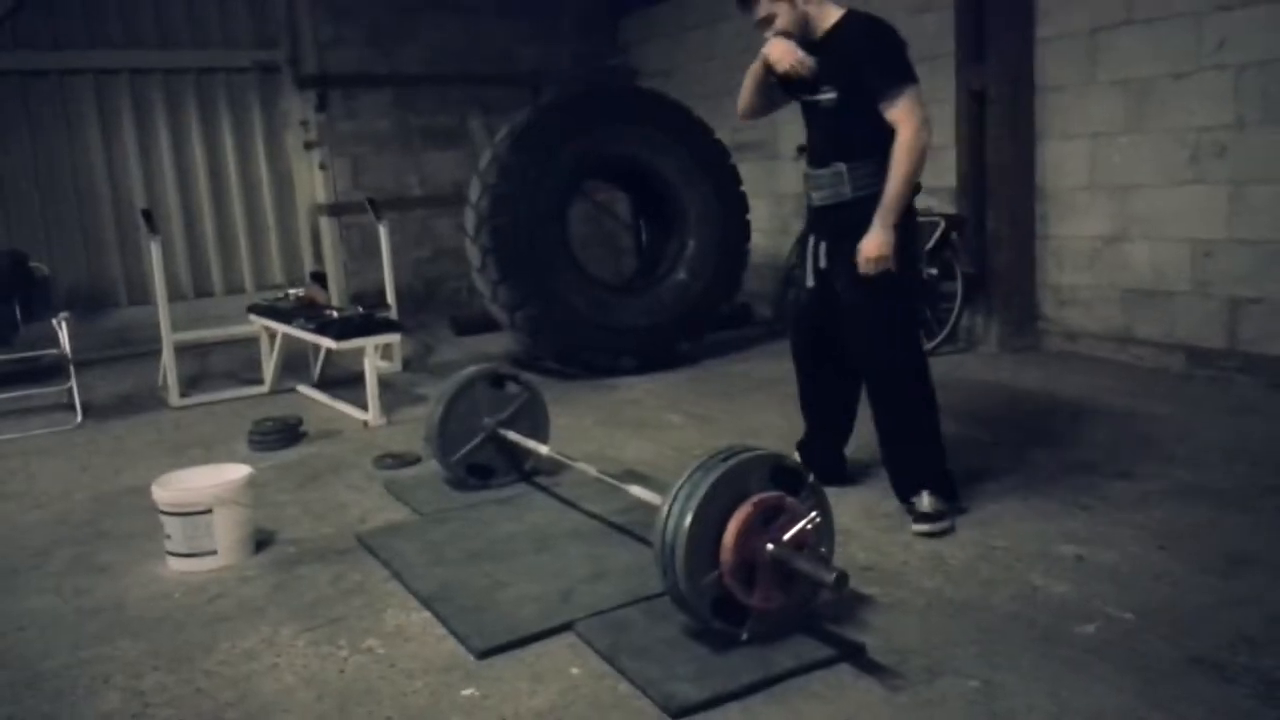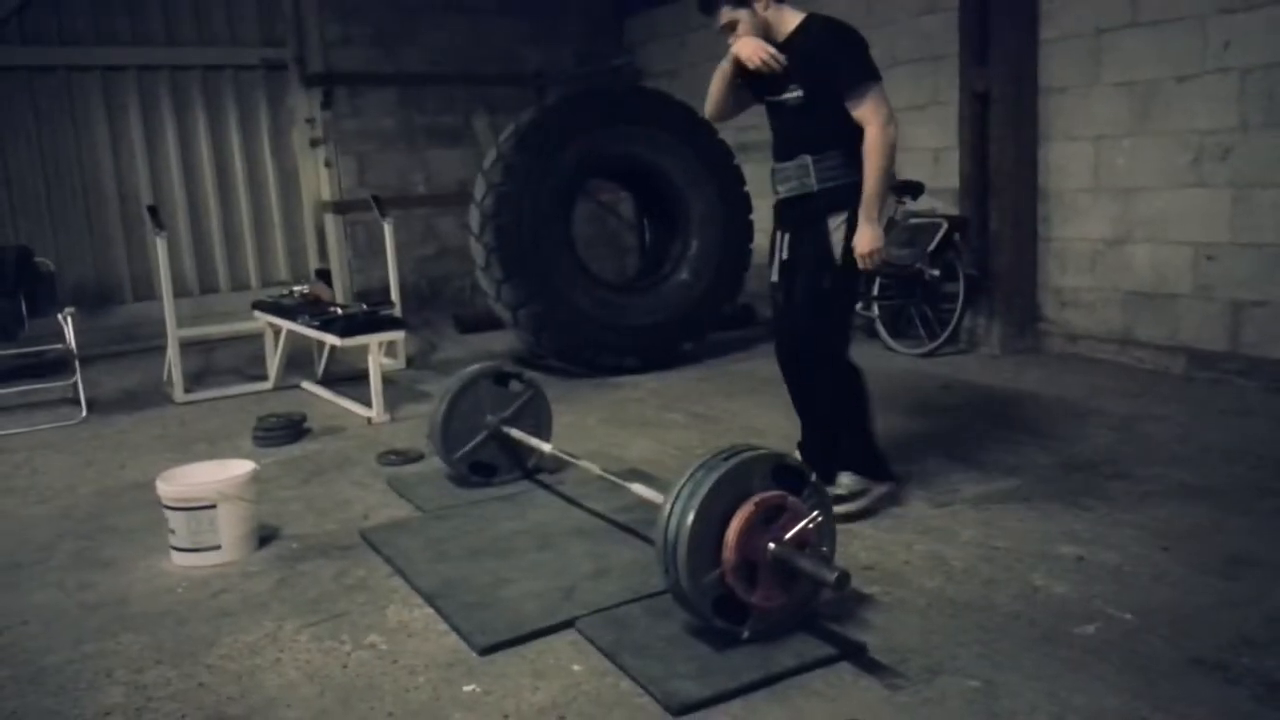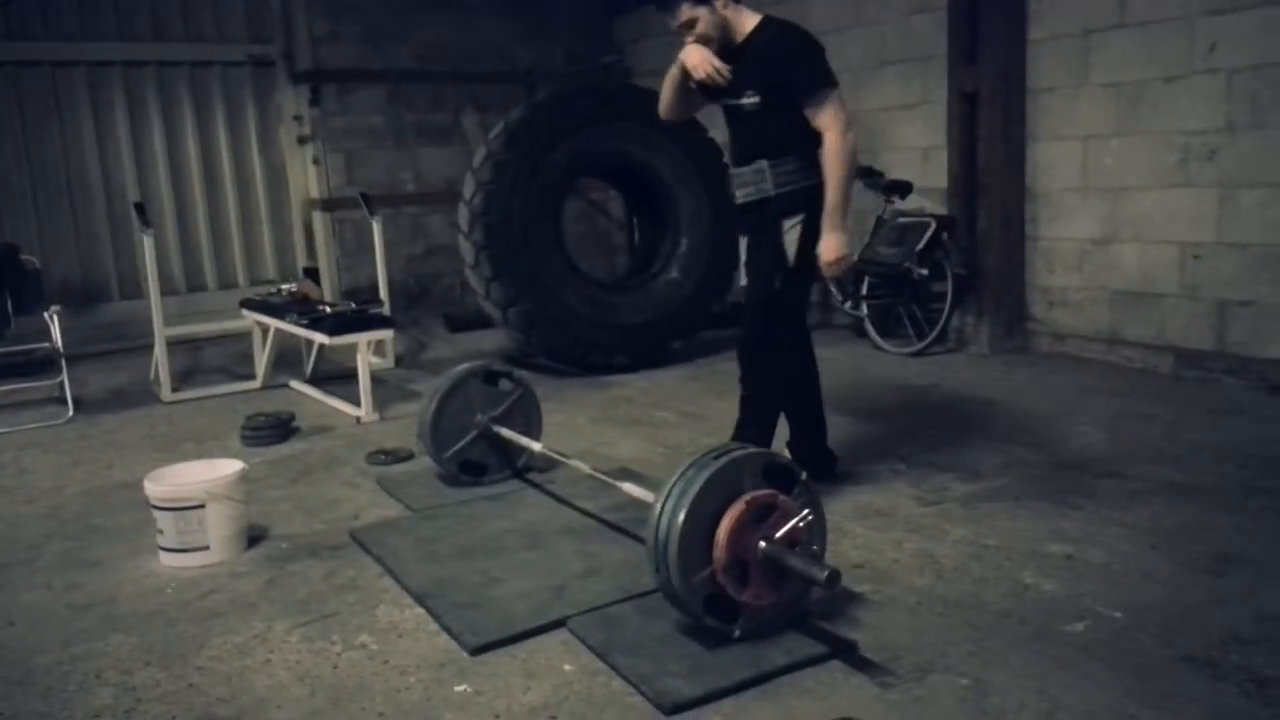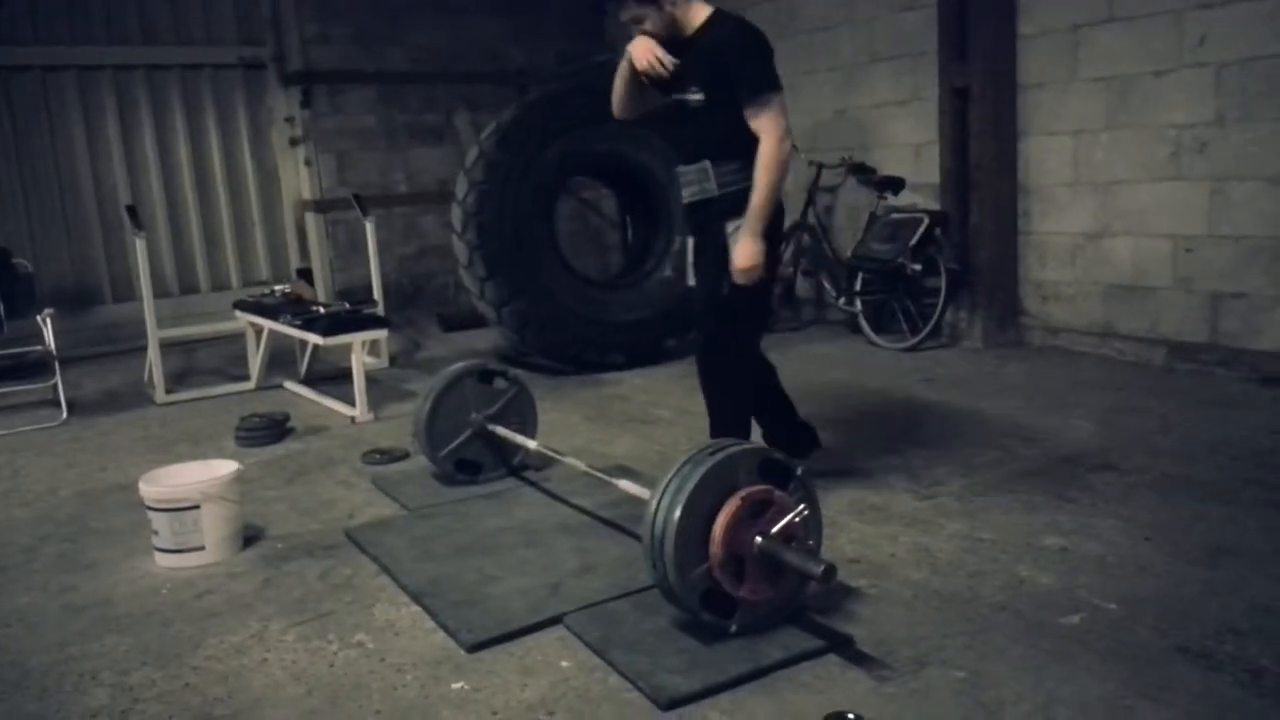
dt=0.3s
person 1, frame 1
right shoulder: (804, 53)
left elbow: (913, 129)
right elbow: (749, 108)
left wrist: (885, 224)
right wrist: (767, 55)
left hip: (869, 226)
right hip: (826, 224)
left knee: (888, 356)
right knee: (813, 346)
left ankle: (928, 489)
right ankle: (820, 458)
person 1, frame 2
right shoulder: (767, 59)
left elbow: (879, 125)
right elbow: (716, 111)
left wrist: (869, 219)
right wrist: (735, 56)
left hip: (833, 215)
right hip: (792, 216)
left knee: (819, 342)
right knee: (794, 344)
left ankle: (864, 469)
right ankle: (821, 458)
person 1, frame 3
left shoulder: (785, 44)
right shoulder: (723, 57)
left elbow: (837, 132)
right elbow: (670, 112)
left wrist: (833, 226)
right wrist: (683, 61)
left hip: (794, 217)
right hip: (758, 218)
left knee: (763, 342)
right knee: (786, 343)
right ankle: (814, 461)
person 1, frame 4
left shoulder: (733, 40)
right shoulder: (673, 50)
left elbow: (775, 138)
right elbow: (625, 110)
left wrist: (753, 233)
right wrist: (632, 55)
left hip: (738, 219)
right hip: (707, 218)
left knee: (721, 350)
right knee: (733, 345)
right ankle: (792, 439)
